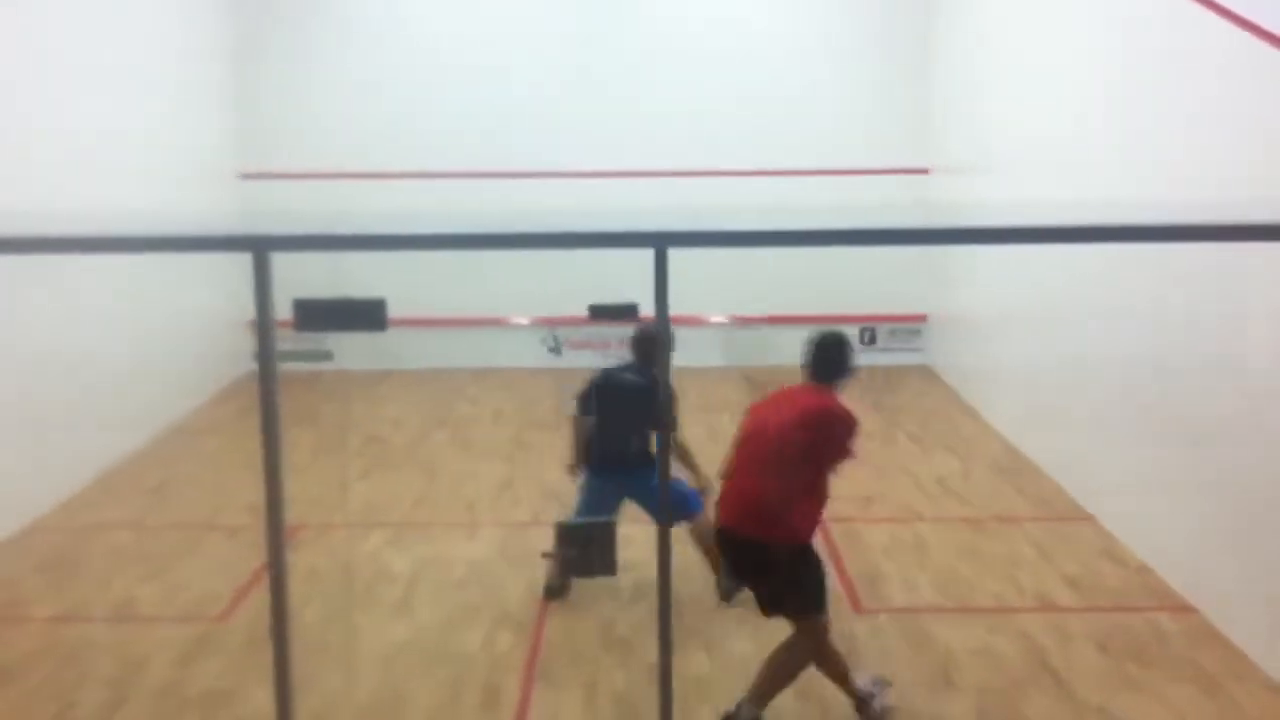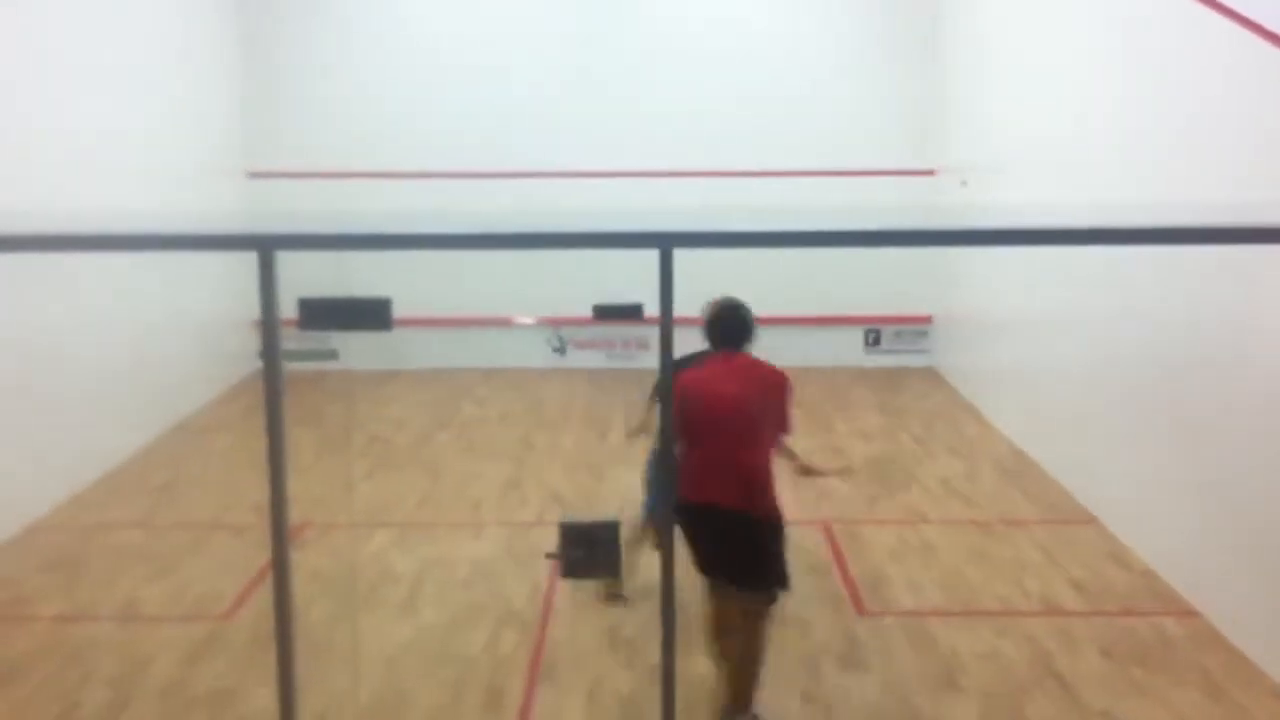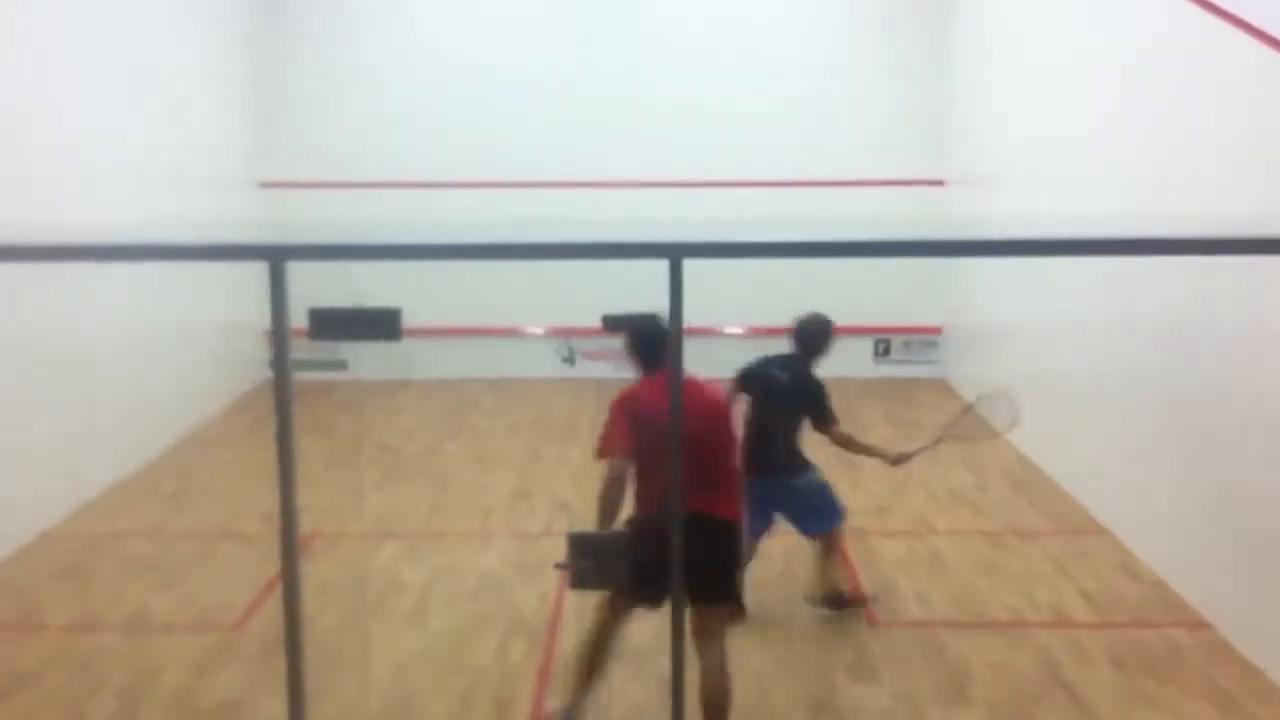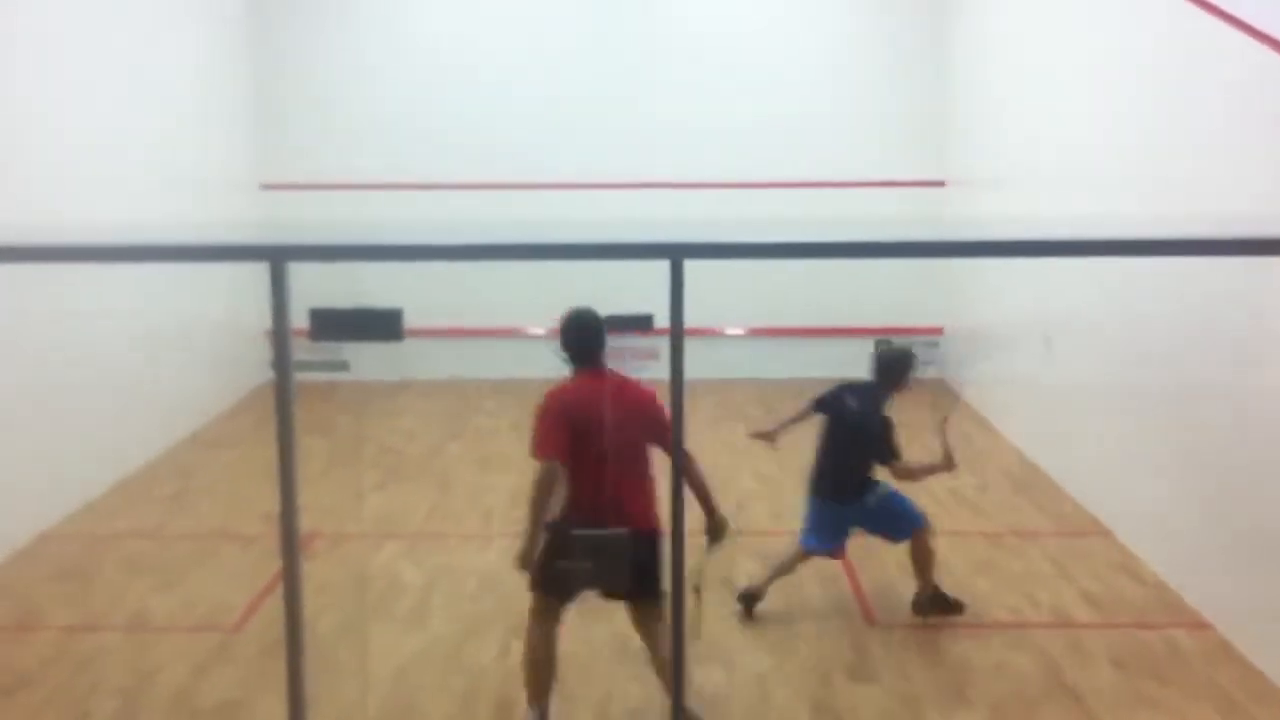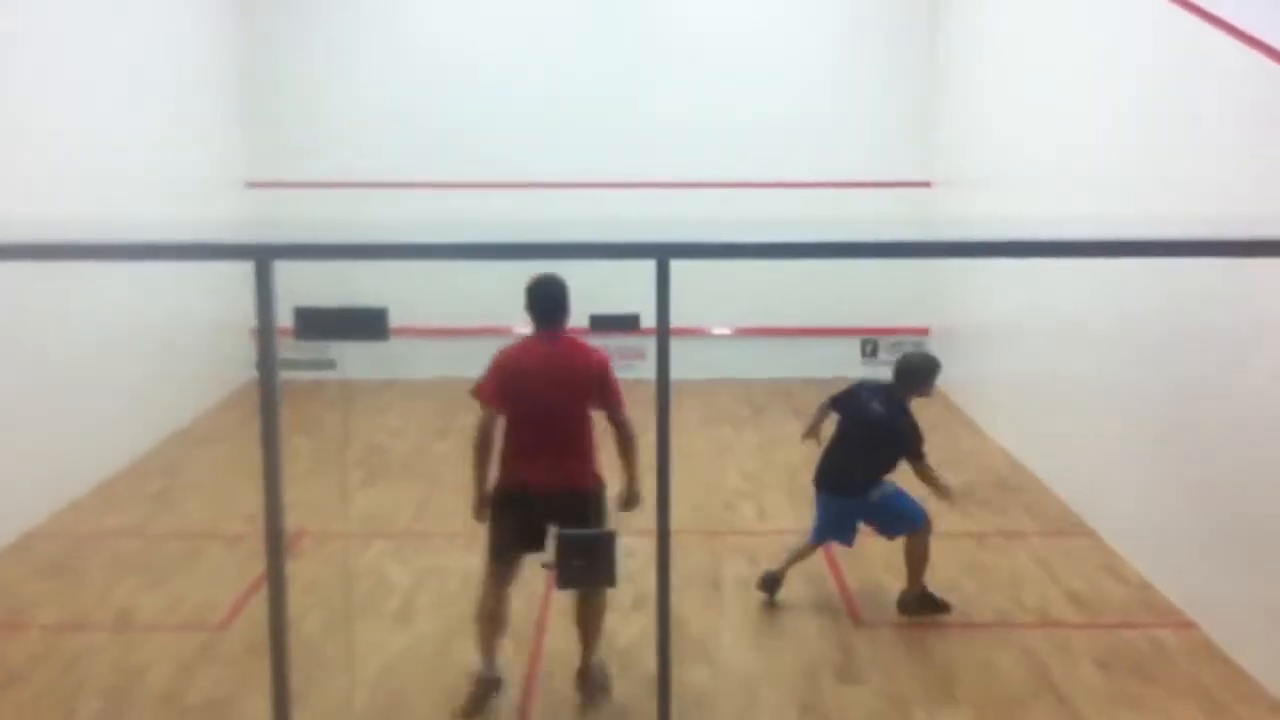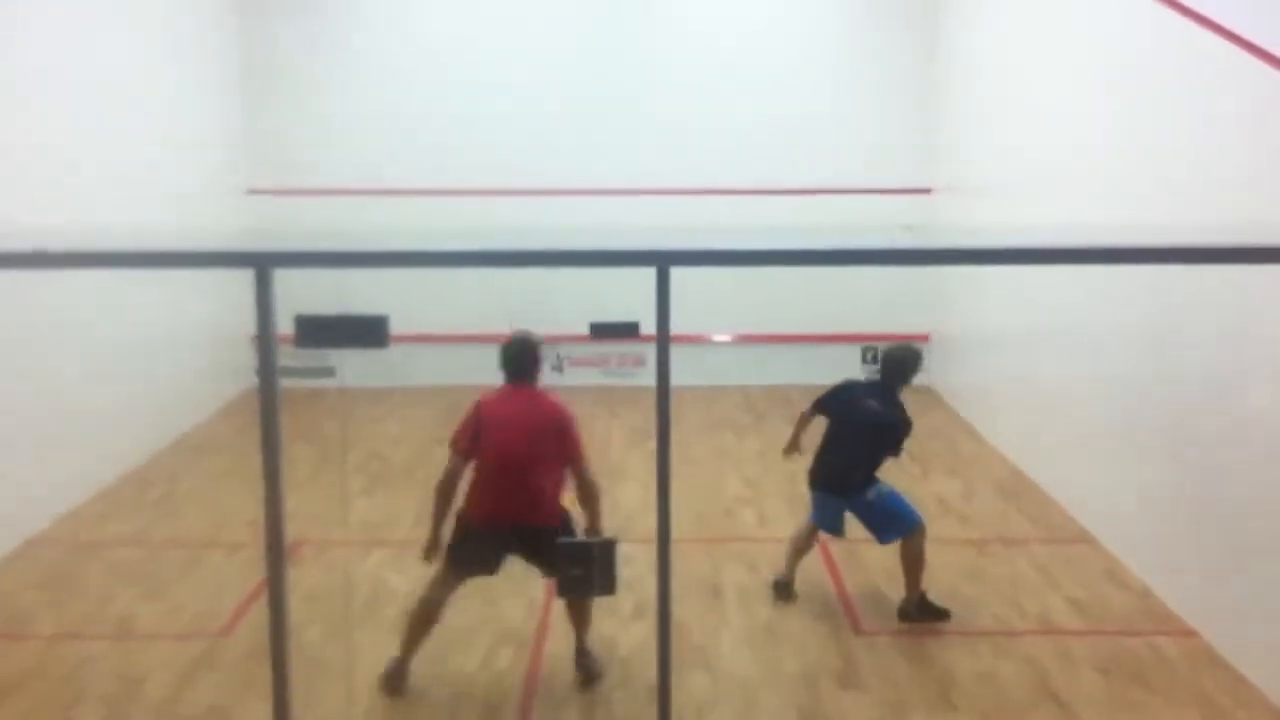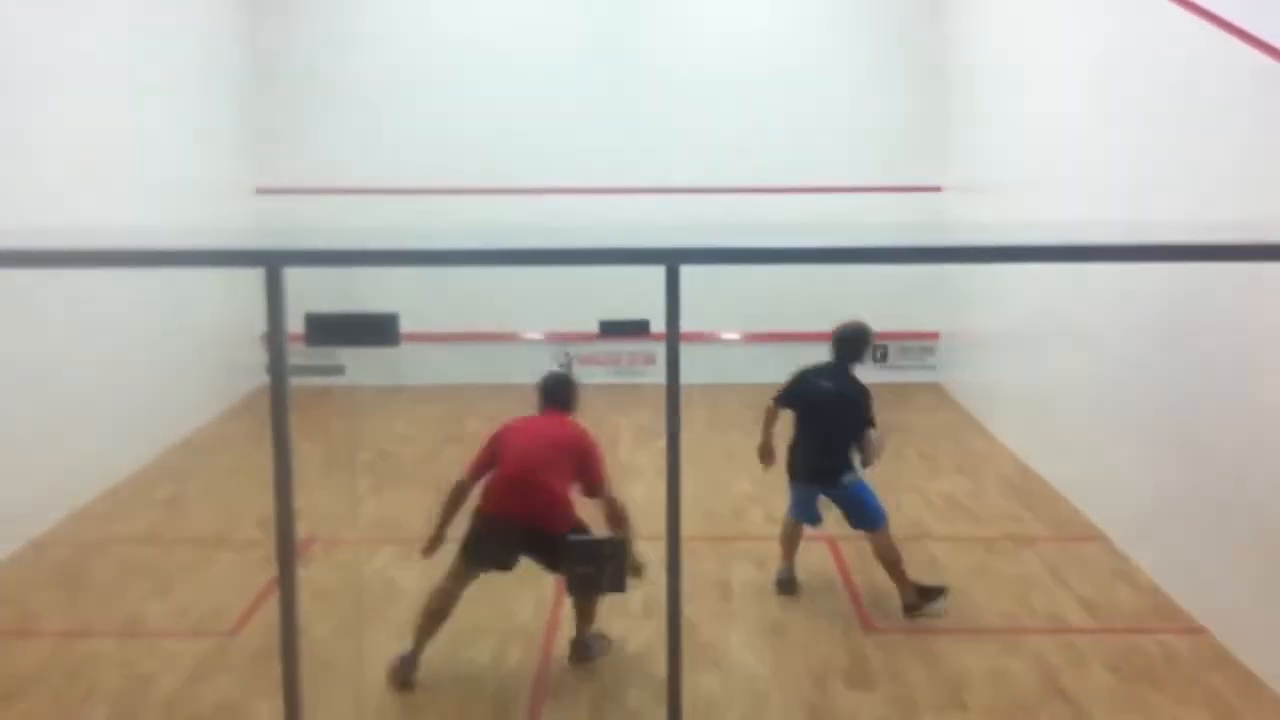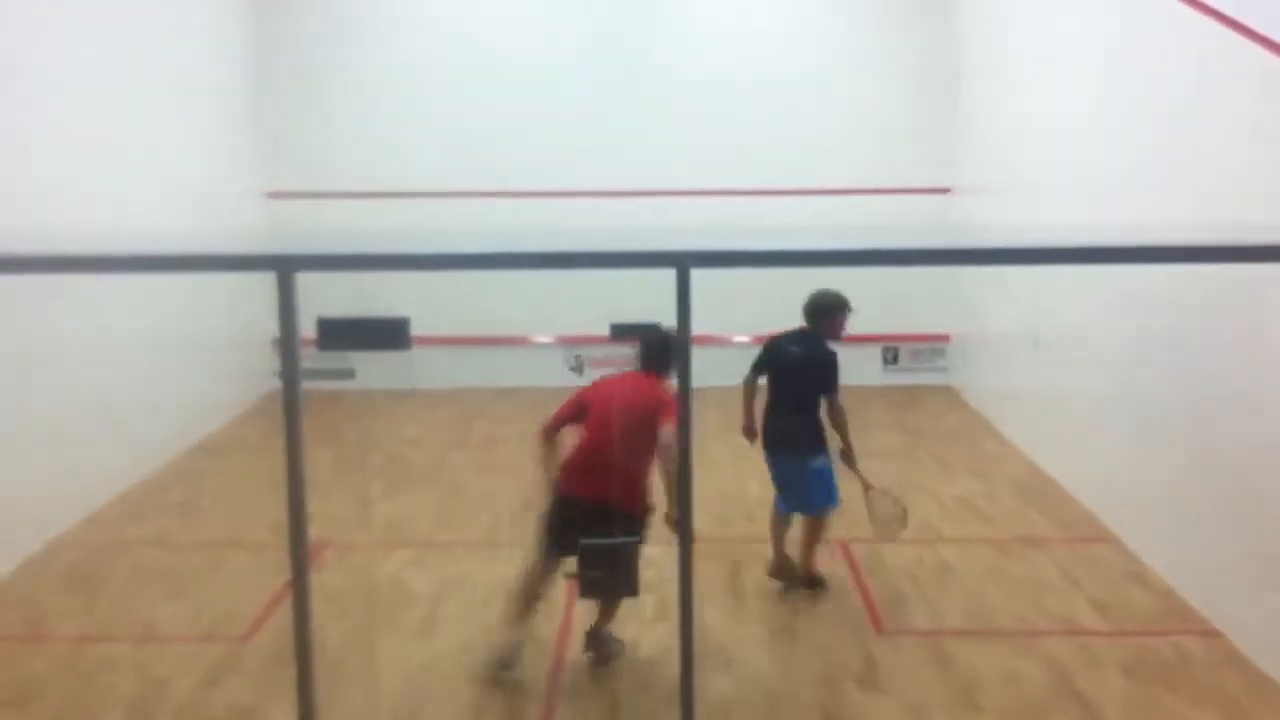
dt=0.2s
person 1, frame 1
left shoulder: (768, 404)
right shoulder: (837, 417)
left elbow: (730, 470)
left hip: (731, 527)
right hip: (771, 535)
left knee: (809, 622)
right knee: (813, 630)
person 1, frame 2
left shoulder: (687, 382)
right shoulder: (775, 380)
left elbow: (674, 451)
left hip: (698, 505)
right hip: (749, 505)
left knee: (722, 596)
right knee: (753, 610)
person 1, frame 3
left shoulder: (628, 403)
right shoulder: (713, 397)
left elbow: (617, 473)
right elbow: (734, 468)
right wrist: (738, 529)
left hip: (657, 520)
right hip: (716, 523)
left knee: (609, 614)
right knee: (711, 639)
person 1, frame 4
left shoulder: (558, 402)
right shoulder: (641, 395)
left elbow: (549, 475)
right elbow: (682, 457)
left wrist: (530, 539)
right wrist: (712, 513)
left hip: (581, 525)
right hip: (639, 525)
left knee: (543, 619)
right knee: (654, 626)
person 1, frame 5
left shoulder: (508, 360)
right shoulder: (594, 360)
left elbow: (487, 427)
right elbow: (622, 426)
left wrist: (480, 486)
right wrist: (632, 481)
left hip: (520, 485)
right hip: (579, 486)
left knee: (497, 579)
left ankle: (488, 672)
right ankle: (589, 665)
person 1, frame 6
left shoulder: (483, 408)
right shoulder: (557, 415)
left elbow: (452, 473)
right elbow: (584, 480)
left wrist: (434, 533)
right wrist: (594, 528)
left hip: (483, 516)
right hip: (541, 518)
left knee: (443, 584)
left ankle: (401, 665)
right ankle: (583, 656)
person 1, frame 7
left shoulder: (510, 430)
right shoulder: (580, 439)
left elbow: (464, 483)
right elbow: (608, 501)
left wrist: (439, 531)
right wrist: (628, 553)
left hip: (497, 515)
right hip: (551, 521)
left knee: (456, 578)
left ankle: (412, 658)
right ankle: (584, 640)
person 1, frame 8
left shoulder: (600, 386)
right shoulder: (665, 400)
left elbow: (549, 430)
right elbow: (666, 445)
left wrist: (551, 473)
right wrist: (674, 504)
left hip: (574, 488)
right hip: (622, 500)
left knee: (545, 564)
right knee: (622, 571)
left ankle: (514, 639)
right ankle: (599, 637)
person 2, frame 1
left shoulder: (605, 378)
right shoulder: (658, 389)
left elbow: (580, 419)
right elbow: (672, 440)
left wrist: (578, 457)
right wrist: (698, 475)
left hip: (600, 467)
right hip: (639, 469)
left knee: (581, 524)
right knee: (696, 511)
left ankle: (555, 579)
right ankle: (726, 579)
person 2, frame 2
left shoulder: (683, 366)
left elbow: (654, 397)
left wrist: (645, 420)
right wrist: (795, 459)
left knee: (650, 520)
left ankle: (617, 580)
person 2, frame 3
left shoulder: (766, 366)
right shoulder: (810, 386)
left elbow: (734, 391)
right elbow: (835, 435)
right wrist: (885, 455)
left hip: (752, 466)
right hip: (787, 468)
left knee: (751, 533)
right knee: (830, 521)
right ankle: (831, 590)
person 2, frame 4
left shoulder: (848, 392)
right shoulder: (878, 423)
left elbow: (811, 409)
right elbow: (901, 471)
left wrist: (777, 431)
right wrist: (940, 465)
left hip: (824, 488)
right hip: (855, 492)
left knee: (808, 547)
right knee: (918, 528)
left ankle: (757, 589)
right ankle: (927, 597)
person 2, frame 5
left shoulder: (863, 390)
right shoulder: (904, 426)
left elbow: (826, 405)
right elbow: (922, 471)
left wrist: (814, 427)
right wrist: (941, 489)
left hip: (827, 480)
right hip: (860, 488)
left knee: (821, 536)
right knee: (919, 525)
left ankle: (776, 574)
right ankle: (913, 596)
person 2, frame 6
left shoulder: (848, 389)
right shoulder: (898, 419)
left elbow: (807, 415)
right elbow: (887, 452)
left wrist: (794, 440)
left hip: (821, 479)
right hip: (857, 486)
left knee: (815, 522)
right knee: (913, 530)
left ankle: (785, 577)
right ankle: (913, 602)
person 2, frame 7
left shoulder: (806, 377)
right shoulder: (858, 393)
left elbow: (773, 408)
right elbow: (865, 444)
left wrist: (765, 442)
right wrist: (870, 456)
left hip: (800, 467)
right hip: (835, 471)
left knee: (797, 514)
right knee: (877, 527)
left ankle: (786, 573)
right ankle: (909, 594)
person 2, frame 8
left shoulder: (778, 343)
right shoulder: (825, 356)
left elbow: (750, 380)
right elbow: (833, 407)
left wrist: (748, 419)
right wrist: (847, 445)
left hip: (774, 436)
right hip: (806, 442)
left knee: (785, 500)
right knee: (819, 506)
left ankle: (779, 560)
right ankle: (805, 570)
